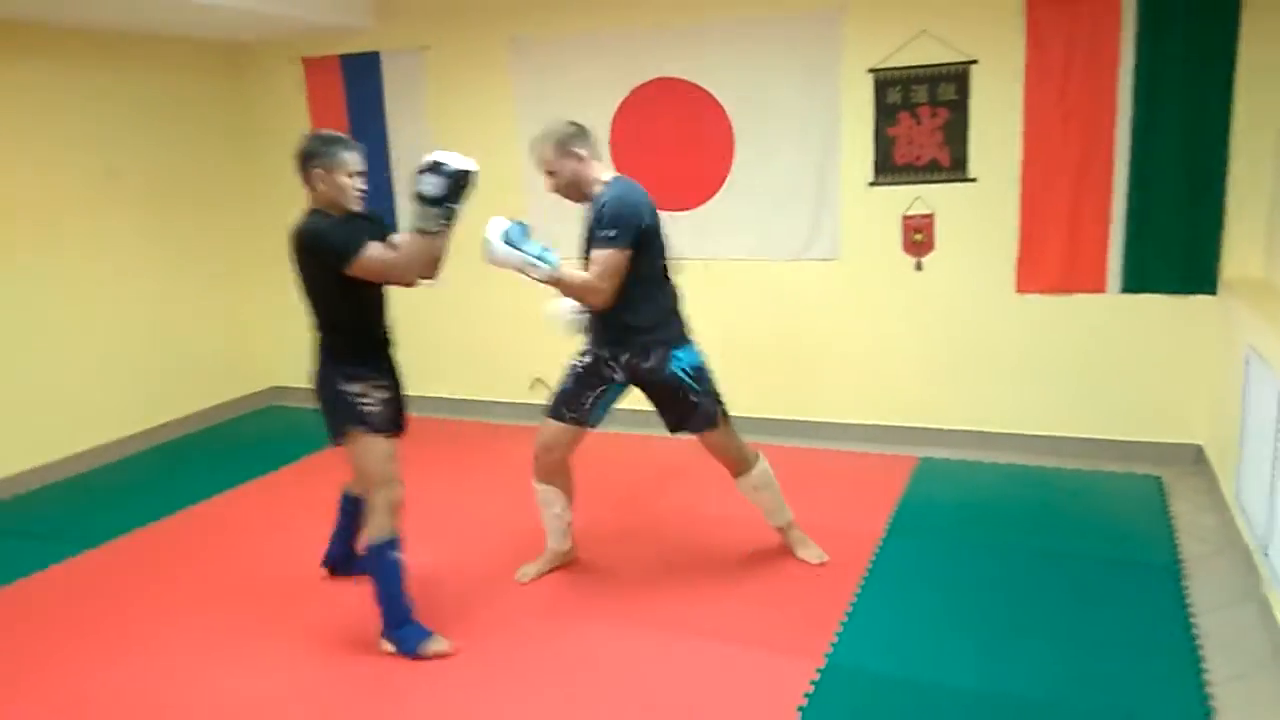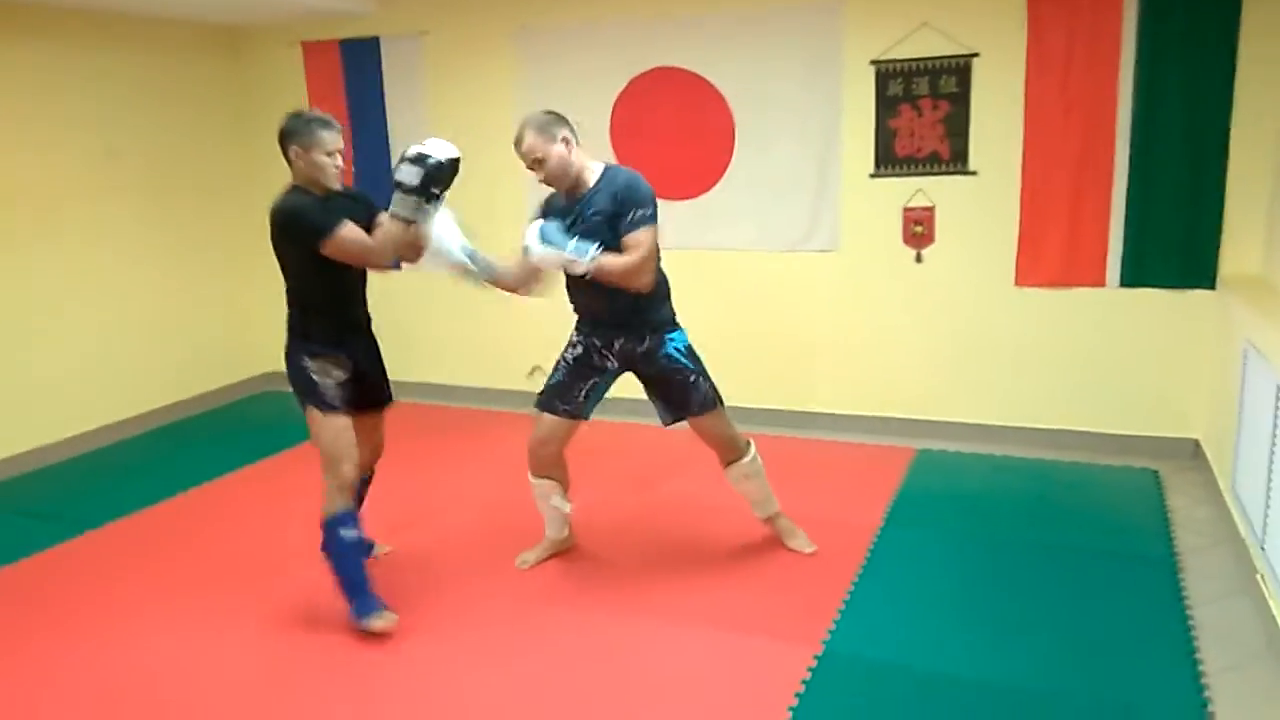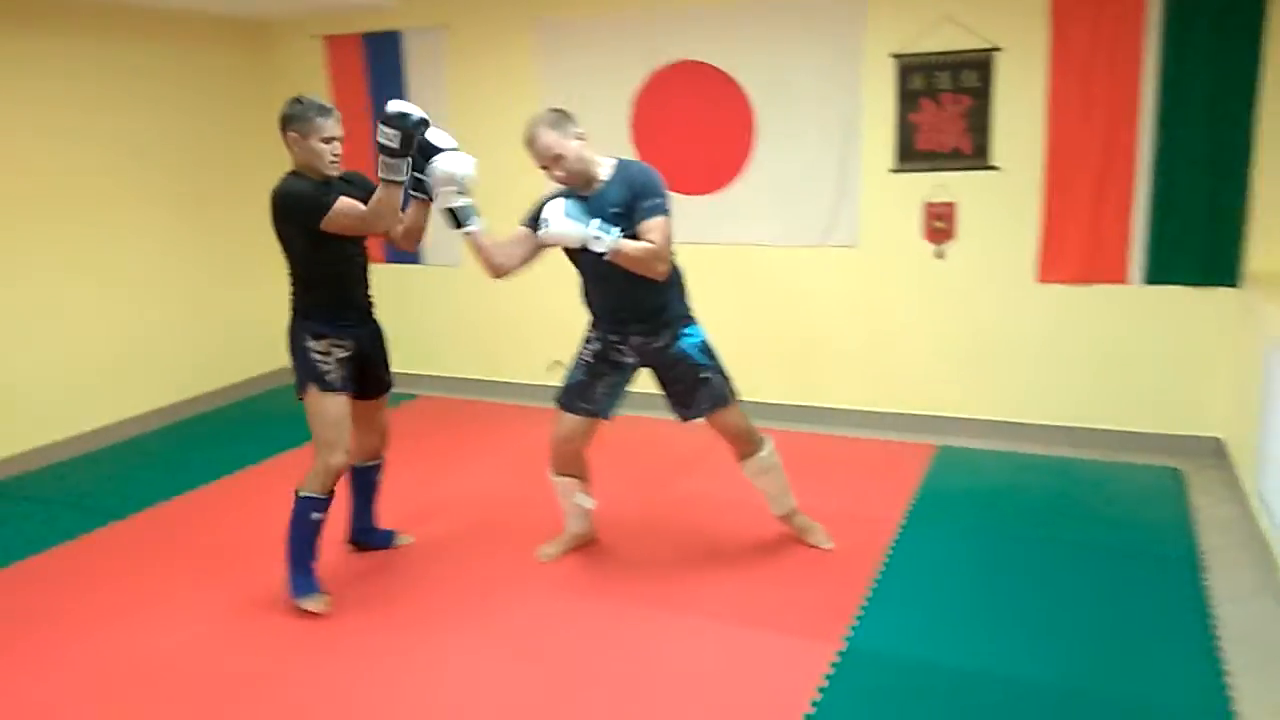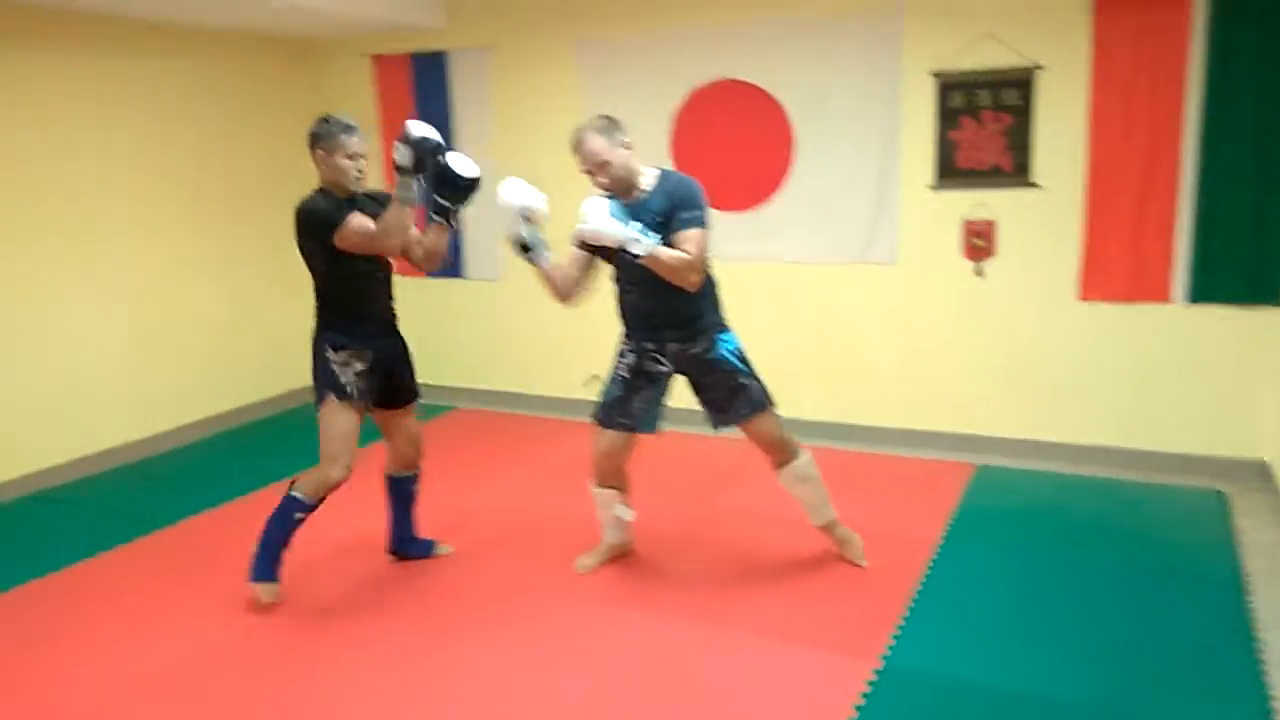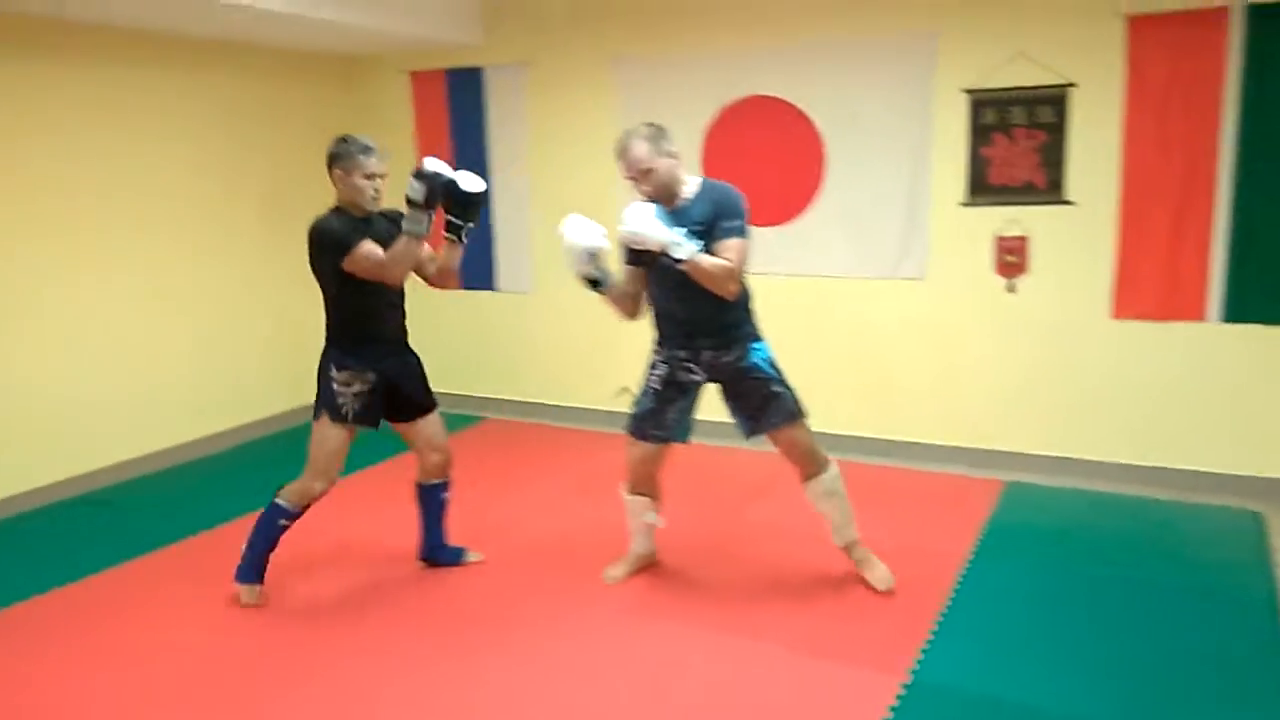
dt=0.1s
person 1, frame 1
left shoulder: (364, 221)
right shoulder: (317, 234)
left elbow: (426, 267)
right elbow: (402, 270)
left wrist: (442, 208)
right wrist: (428, 208)
left hip: (376, 364)
right hip: (347, 377)
left knee: (374, 475)
right knee: (387, 493)
left ankle: (342, 553)
right ankle: (400, 627)
person 1, frame 2
left shoulder: (349, 199)
right shoulder: (294, 211)
left elbow: (408, 250)
right elbow: (378, 255)
left wrist: (427, 195)
right wrist: (407, 196)
left hip: (357, 343)
right hip: (318, 354)
left knee: (368, 453)
right knee: (343, 470)
left ankle: (340, 538)
right ankle: (359, 598)
person 1, frame 3
left shoulder: (352, 184)
right shoulder: (293, 194)
left elbow: (405, 237)
right elbow: (375, 222)
left wrist: (422, 180)
right wrist: (394, 159)
left hip: (360, 327)
right hip: (320, 336)
left knee: (374, 437)
right knee: (333, 457)
left ankle: (363, 529)
right ankle: (300, 573)
person 1, frame 4
left shoulder: (375, 202)
right shoulder: (316, 211)
left elbow: (426, 259)
right elbow: (384, 240)
left wrist: (447, 204)
right wrist: (407, 178)
left hip: (385, 340)
right hip: (342, 349)
left knee: (409, 448)
right knee: (335, 470)
left ankle: (403, 538)
right ankle: (265, 562)
person 1, frame 5
left shoulder: (384, 222)
right shoulder: (329, 230)
left elbow: (440, 276)
right elbow: (390, 271)
left wrist: (457, 223)
right wrist: (416, 209)
left hip: (396, 359)
right hip: (349, 366)
left knee: (438, 454)
right knee: (319, 480)
left ankle: (435, 547)
right ankle: (250, 567)
person 2, frame 1
left shoulder: (621, 203)
right shoulder: (607, 204)
left elbow: (596, 293)
left wrist: (526, 255)
left hip: (663, 349)
right hip: (606, 349)
left knee: (729, 449)
right knee: (548, 450)
left ankle: (786, 528)
right ankle: (559, 547)
person 2, frame 2
left shoulder: (626, 187)
right shoulder: (554, 208)
left elbow: (642, 272)
right elbow: (524, 281)
left wrist: (572, 256)
left hip: (653, 335)
right hip: (594, 339)
left knee: (721, 435)
right knee: (543, 443)
left ankle: (775, 518)
right ankle: (557, 535)
person 2, frame 3
left shoulder: (638, 179)
right shoulder: (554, 206)
left elbow: (657, 262)
right elbow: (500, 263)
left wrist: (591, 236)
right wrist: (459, 212)
left hip: (668, 329)
right hip: (608, 335)
left knee: (736, 429)
right knee: (564, 440)
left ankle: (791, 515)
right ankle: (578, 528)
person 2, frame 4
left shoulder: (679, 191)
right shoulder: (599, 214)
left elbow: (691, 274)
right elbow: (566, 290)
left wrist: (630, 239)
right wrist: (529, 242)
left hip: (703, 338)
right hip: (643, 346)
left knee: (773, 438)
right knee: (606, 454)
left ankle: (832, 526)
right ankle: (615, 540)
person 2, frame 5
left shoulder: (719, 199)
right shoulder: (641, 219)
left elbow: (729, 281)
right elbow: (630, 308)
left wrist: (671, 243)
right wrist: (594, 273)
left hip: (736, 346)
right hip: (675, 354)
left knee: (801, 448)
right knee: (640, 461)
left ankle: (853, 549)
right ankle: (642, 550)
